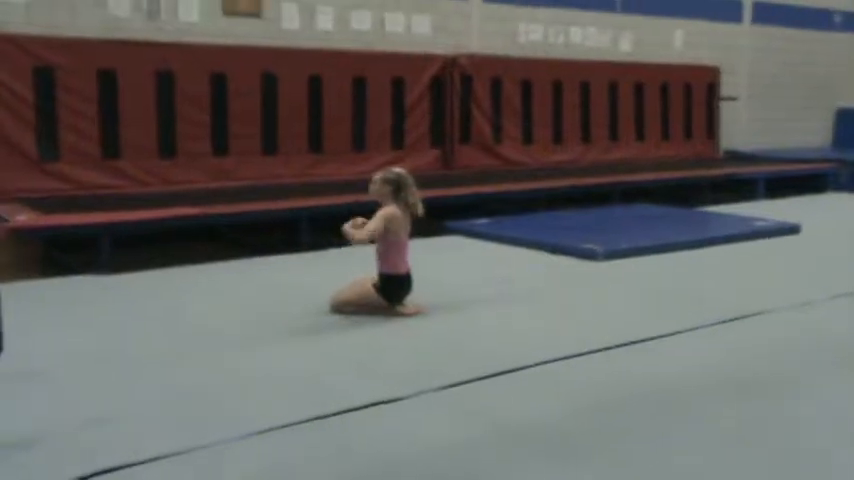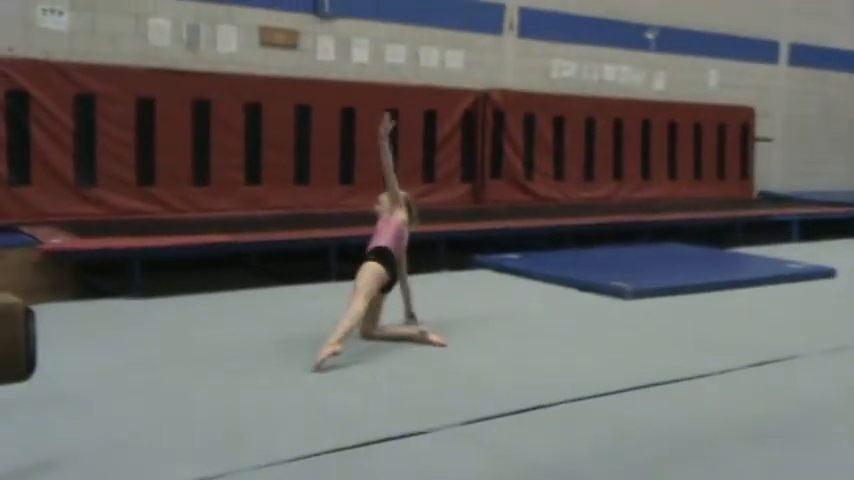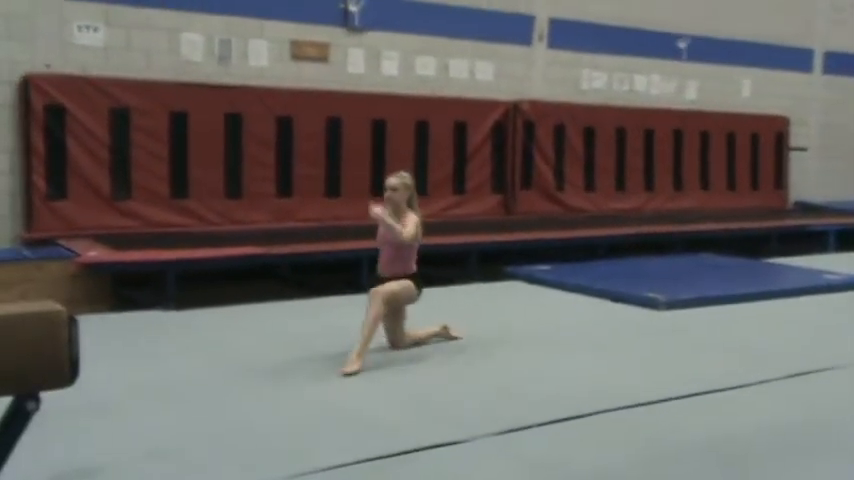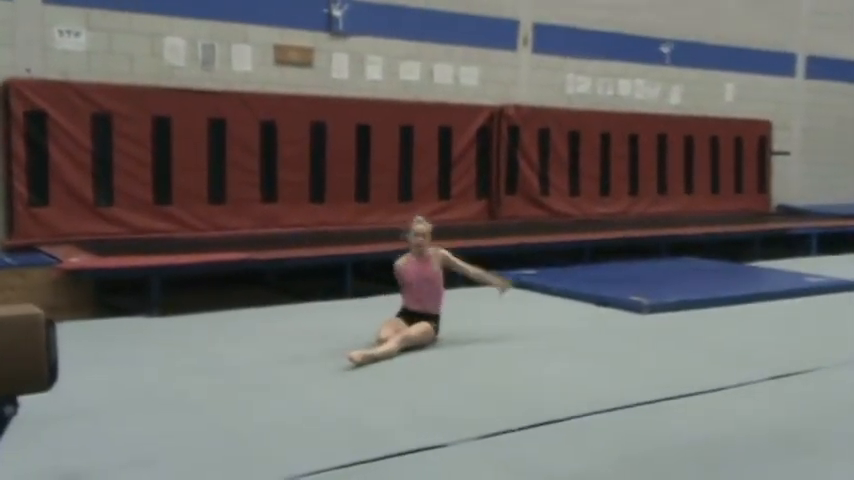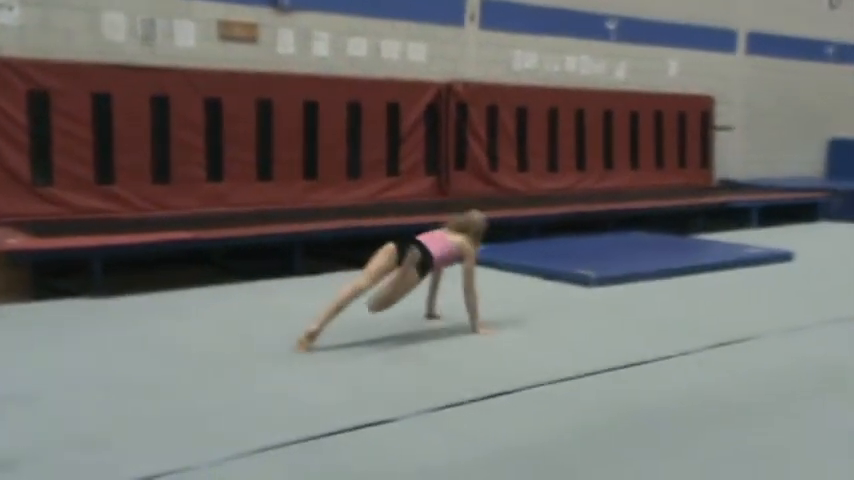
dt=1s
person 1, frame 1
left shoulder: (387, 213)
right shoulder: (399, 211)
left elbow: (360, 238)
left wrist: (347, 228)
right wrist: (365, 225)
left hip: (393, 283)
right hip: (399, 279)
left knee: (337, 302)
right knee: (349, 290)
left ankle: (394, 307)
right ankle: (392, 302)
person 1, frame 2
left shoulder: (397, 209)
right shoulder: (399, 234)
left elbow: (390, 175)
right elbow: (402, 275)
left wrist: (383, 137)
right wrist: (409, 312)
left hip: (379, 259)
right hip: (388, 266)
left knee: (359, 301)
right knee: (368, 330)
left ankle: (334, 342)
right ankle: (418, 333)
person 1, frame 3
left shoulder: (412, 220)
right shoulder: (385, 213)
left elbow: (405, 238)
left wrist: (384, 218)
left hip: (408, 282)
right hip: (386, 280)
left knee: (377, 293)
right knee: (398, 342)
left ankle: (358, 354)
right ankle: (439, 332)
person 1, frame 4
left shoulder: (439, 255)
right shoulder: (400, 265)
left elbow: (469, 270)
left wrist: (495, 281)
left hip: (429, 320)
right hip: (406, 315)
left knee: (403, 338)
right knee: (383, 337)
left ankle: (370, 354)
person 1, frame 5
left shoulder: (443, 232)
right shoulder: (467, 248)
left elbow: (436, 271)
right elbow: (469, 289)
left wrist: (430, 309)
right wrist: (475, 324)
left hip: (401, 245)
right hip: (422, 257)
left knee: (359, 284)
right knee: (375, 305)
left ankle: (316, 327)
